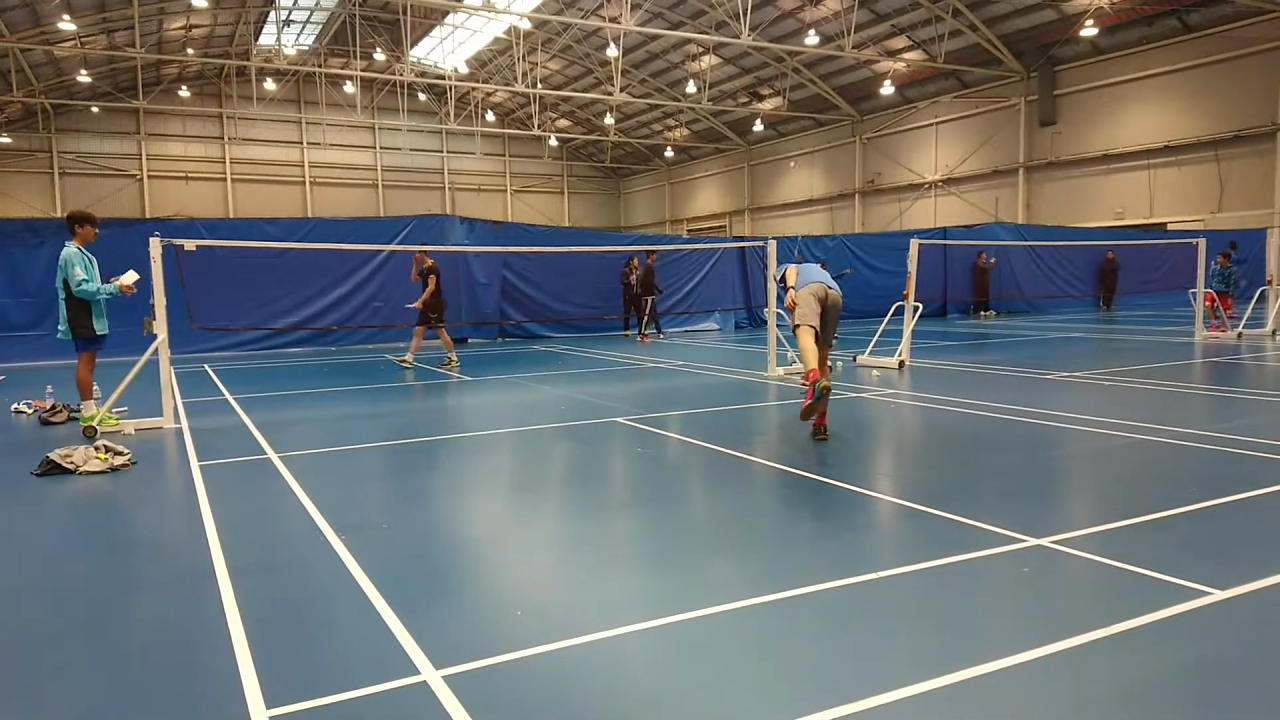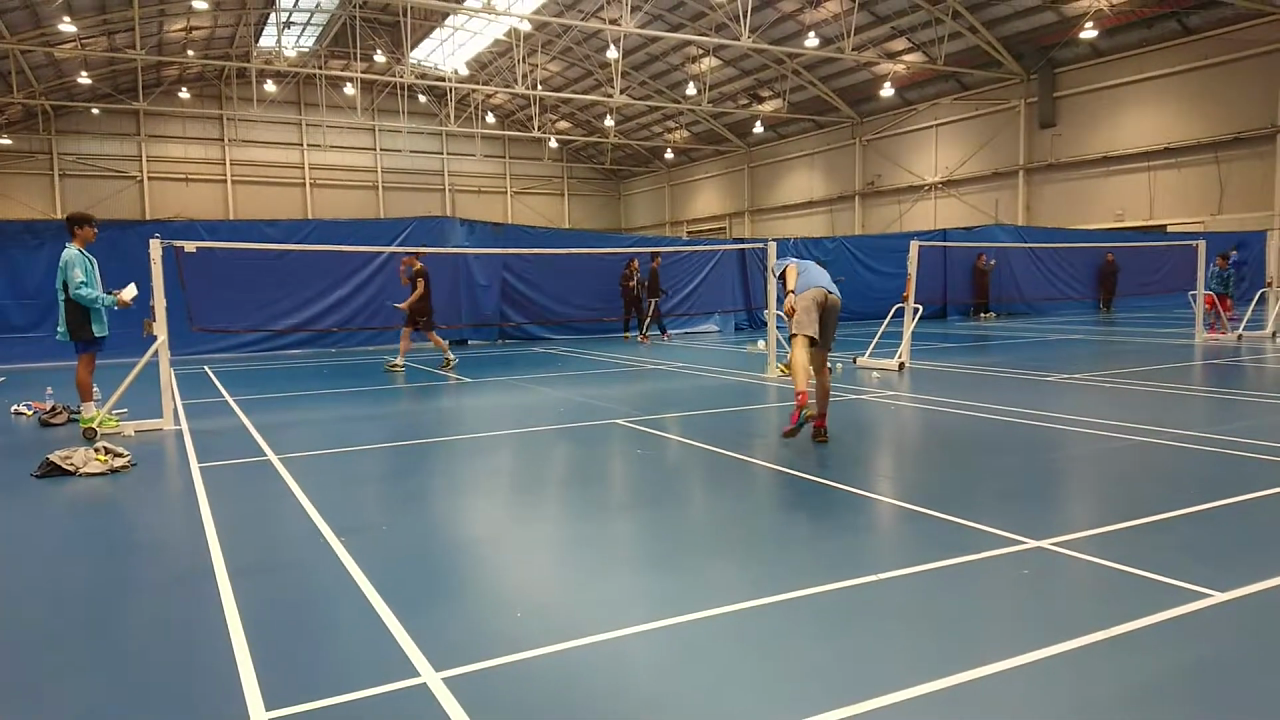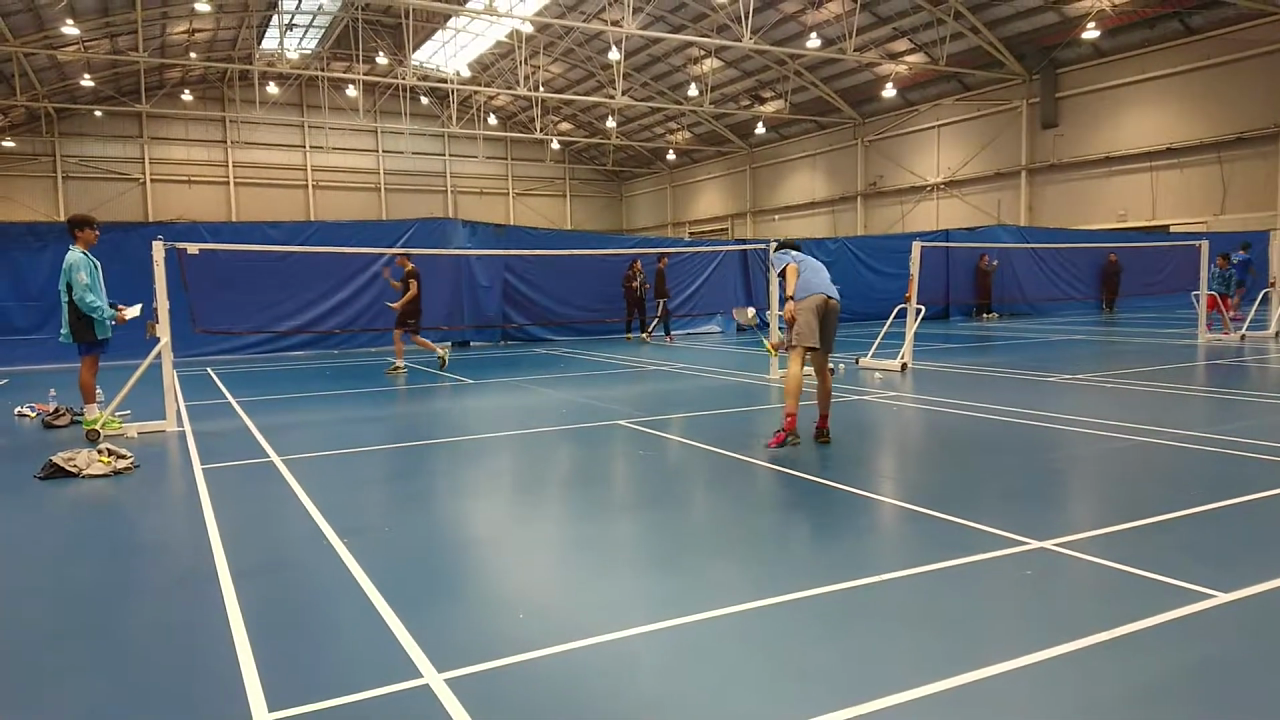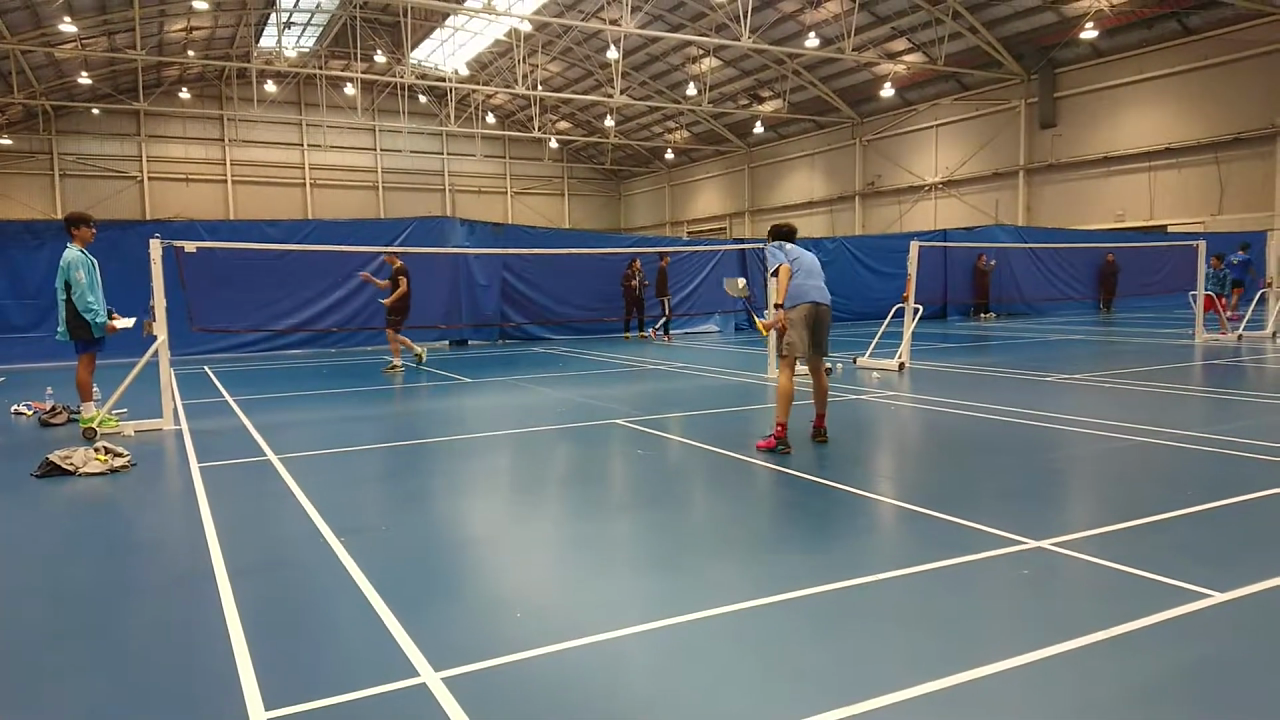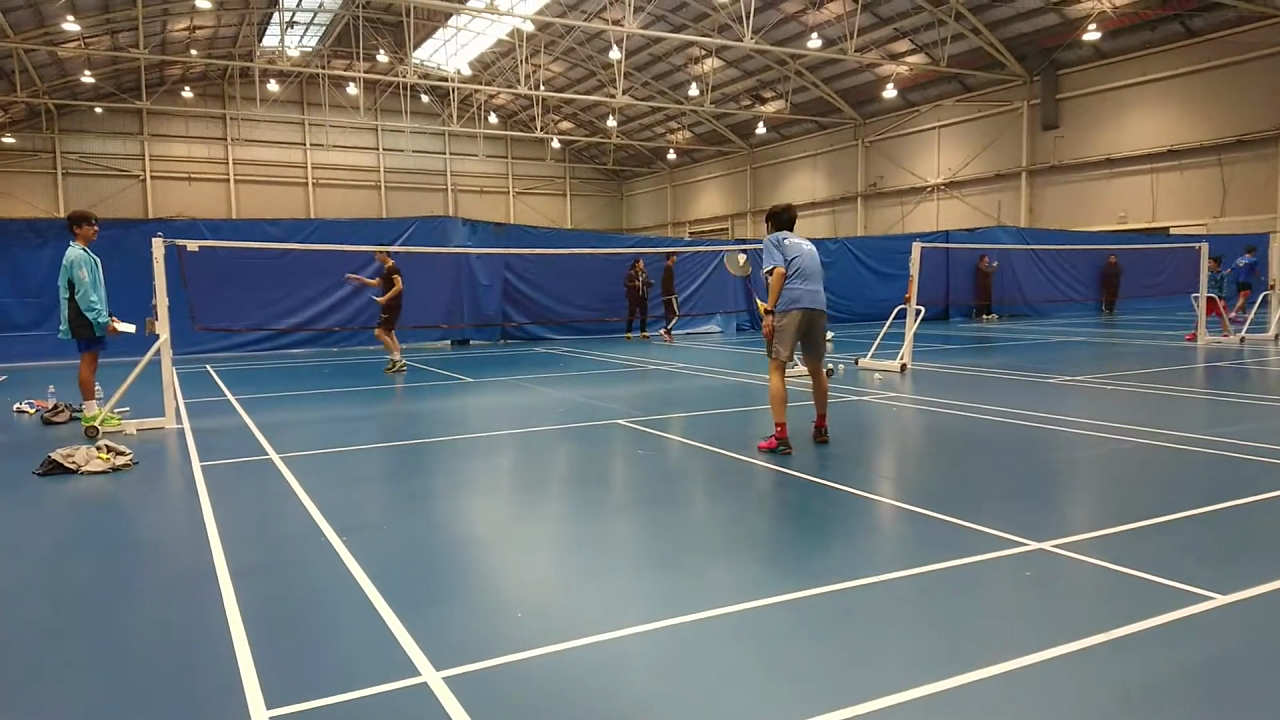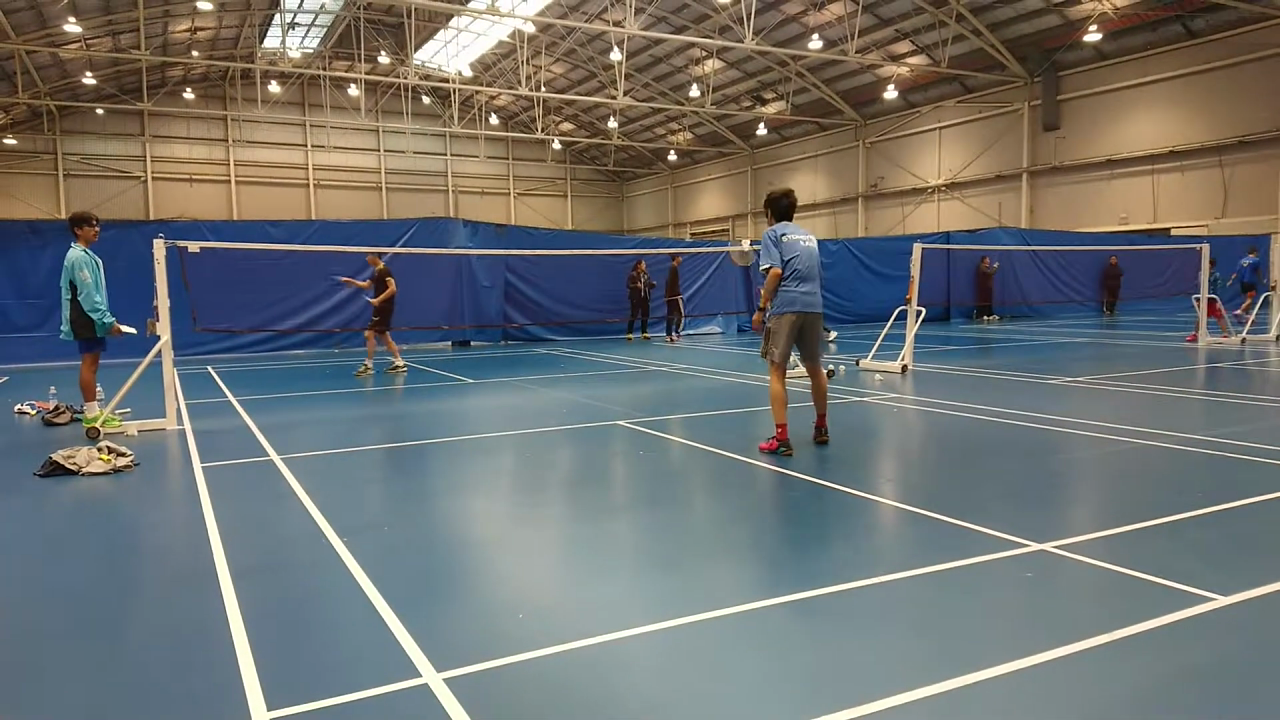
dt=0.1s
person 1, frame 1
left shoulder: (785, 269)
left elbow: (792, 270)
left wrist: (790, 289)
right wrist: (812, 367)
left hip: (809, 290)
right hip: (835, 294)
left knee: (805, 336)
right knee: (822, 362)
left ankle: (814, 383)
right ankle: (820, 424)
person 1, frame 2
left shoulder: (783, 263)
left elbow: (792, 269)
left wrist: (790, 293)
left hip: (808, 292)
right hip: (833, 296)
left knee: (799, 345)
right knee: (821, 365)
left ankle: (802, 404)
right ankle: (820, 425)
person 1, frame 3
left shoulder: (780, 255)
right shoulder: (814, 262)
left elbow: (792, 269)
left wrist: (789, 299)
right wrist: (787, 340)
left hip: (807, 297)
right hip: (832, 299)
left knee: (795, 360)
right knee: (822, 368)
left ankle: (789, 427)
right ankle: (823, 428)
person 1, frame 4
left shoulder: (773, 247)
right shoulder: (808, 254)
left elbow: (785, 269)
left wrist: (778, 307)
right wrist: (775, 323)
left hip: (797, 302)
right hip: (823, 302)
left knee: (786, 367)
right knee: (817, 368)
left ankle: (781, 435)
right ankle: (820, 426)
person 1, frame 5
left shoulder: (773, 239)
right shoulder: (808, 244)
left elbow: (779, 273)
left wrist: (769, 310)
right wrist: (774, 306)
left hip: (791, 307)
right hip: (818, 307)
left knee: (777, 371)
right knee: (816, 370)
left ankle: (781, 438)
right ankle: (821, 428)
person 1, frame 6
left shoulder: (772, 233)
right shoulder: (809, 237)
left elbow: (775, 271)
left wrist: (761, 308)
left hip: (786, 308)
right hip: (814, 307)
left knee: (777, 372)
right knee: (815, 369)
left ankle: (782, 438)
right ankle: (821, 427)
person 2, frame 1
left shoulder: (81, 254)
right shoulder: (72, 254)
right elbow: (80, 288)
left wrist: (111, 285)
right wrist: (112, 289)
left hip: (91, 318)
right hip: (83, 319)
left knee: (88, 363)
right knee: (86, 363)
left ankle: (90, 409)
right ankle: (88, 413)
person 2, frame 2
left shoulder: (81, 255)
right shoulder: (73, 256)
right elbow: (78, 291)
left wrist: (109, 296)
right wrist: (111, 300)
left hip: (90, 320)
right hip: (82, 321)
left knee: (88, 364)
right knee: (86, 364)
left ankle: (90, 410)
right ankle: (88, 414)
person 2, frame 3
left shoulder: (84, 257)
right shoulder: (77, 259)
right elbow: (81, 296)
left wrist: (112, 307)
right wrist: (107, 315)
left hip: (92, 322)
right hip: (86, 323)
left knee: (92, 366)
right knee: (89, 366)
left ankle: (93, 412)
right ankle: (91, 416)
person 2, frame 4
left shoulder: (81, 256)
right shoulder: (75, 257)
right elbow: (81, 295)
left wrist: (107, 312)
right wrist: (102, 320)
left hip: (89, 321)
right hip: (83, 321)
left knee: (88, 364)
right knee: (86, 364)
left ankle: (90, 411)
right ankle: (87, 414)
person 2, frame 5
left shoulder: (84, 254)
right shoulder: (78, 256)
right elbow: (84, 293)
left wrist: (106, 316)
right wrist: (104, 320)
left hip: (91, 319)
right hip: (84, 320)
left knee: (91, 363)
right knee: (88, 363)
left ankle: (92, 409)
right ankle: (90, 413)
person 2, frame 6
left shoulder: (86, 255)
right shoulder: (79, 257)
right elbow: (87, 294)
left wrist: (107, 318)
right wrist: (108, 320)
left hip: (93, 320)
right hip: (86, 321)
left knee: (92, 364)
right knee: (89, 364)
left ankle: (93, 410)
right ankle: (91, 414)
